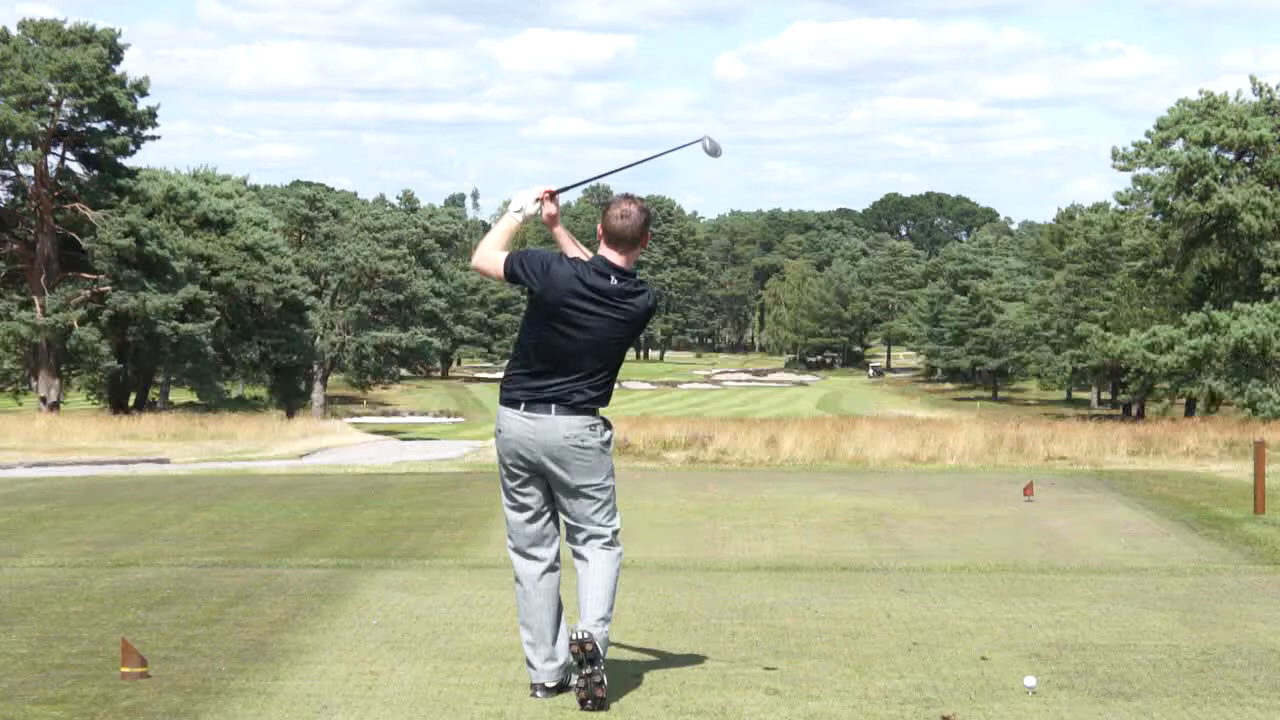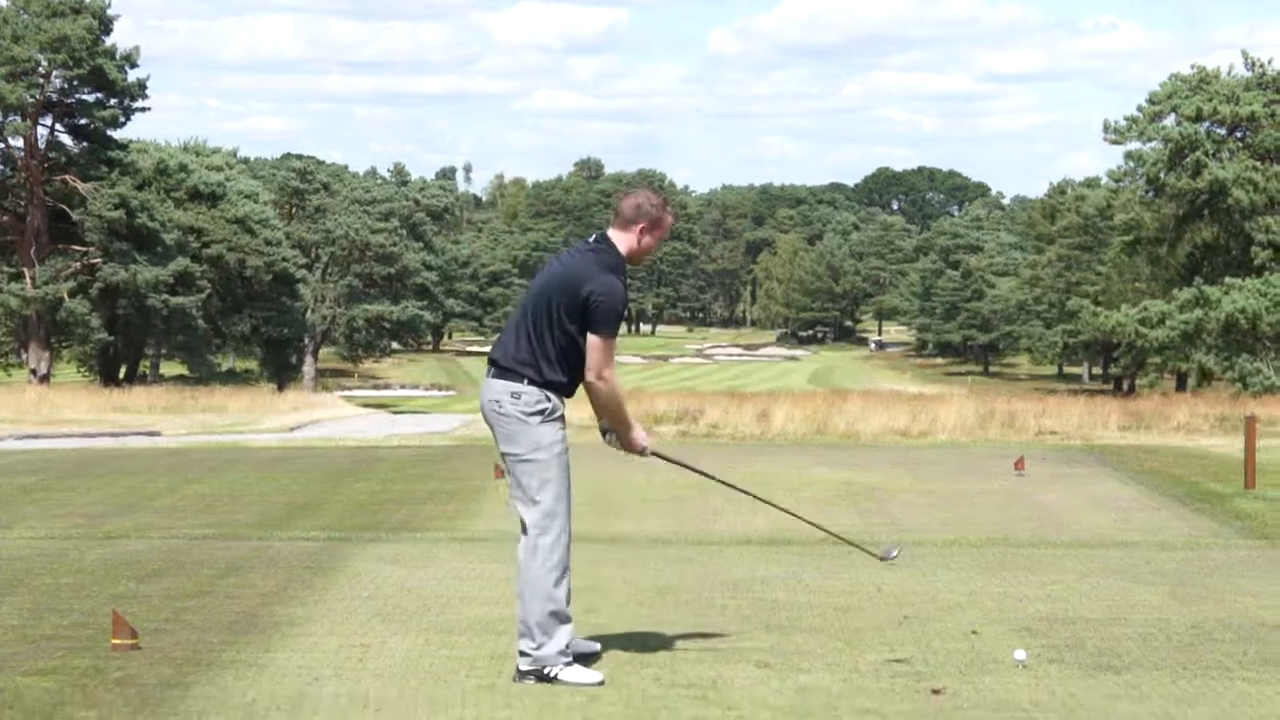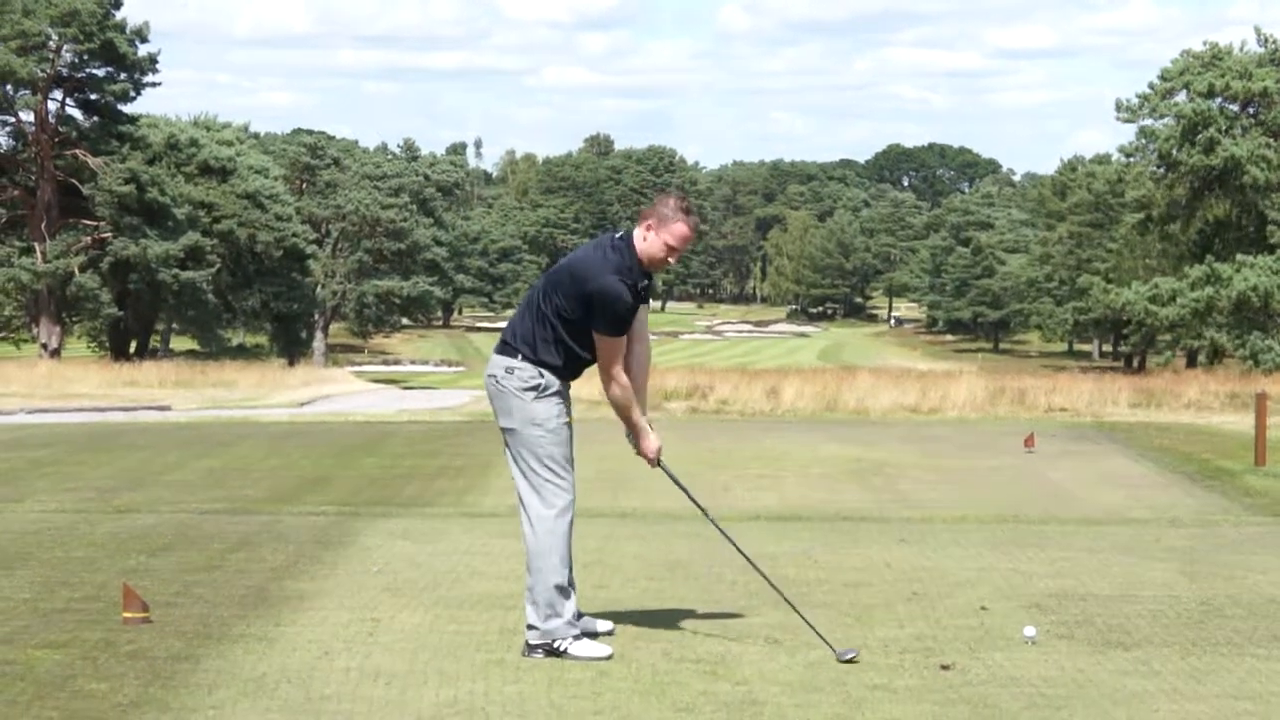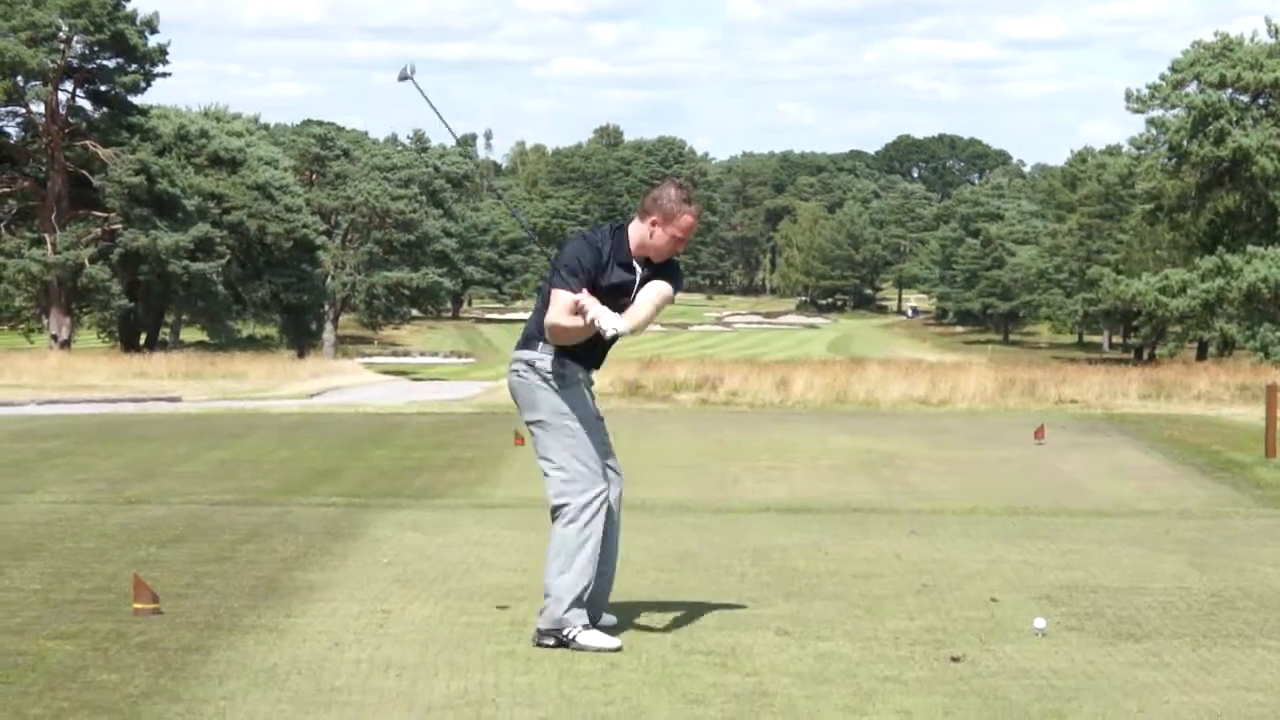
dt=0.7s
person 1, frame 1
left shoulder: (554, 275)
right shoulder: (642, 302)
left elbow: (483, 258)
left wrist: (520, 210)
right wrist: (560, 228)
left hip: (516, 422)
right hip: (576, 430)
left knee: (531, 551)
right knee: (597, 541)
left ankle: (544, 670)
right ankle: (589, 637)
person 1, frame 2
left shoulder: (582, 255)
right shoulder: (606, 284)
right elbow: (598, 376)
left wrist: (608, 419)
right wrist: (628, 430)
left hip: (508, 390)
right hip: (527, 400)
left knee: (543, 524)
right knee: (546, 527)
left ankle: (548, 635)
right ankle: (540, 656)
person 1, frame 3
left shoulder: (637, 268)
right shoulder: (609, 280)
left elbow: (638, 345)
right elbow: (612, 370)
left wrist: (642, 421)
right wrist: (643, 430)
left hip: (546, 378)
right hip: (526, 379)
left knee: (556, 500)
right knee: (550, 502)
left ankle: (561, 610)
right ankle: (549, 631)
person 1, frame 4
left shoulder: (665, 272)
right shoulder: (586, 248)
left elbow: (647, 306)
right elbow: (555, 327)
left wrist: (617, 322)
right wrist: (593, 320)
left hip: (572, 376)
right hip: (546, 371)
left knee: (604, 487)
right knee: (584, 490)
left ankle: (582, 606)
right ankle: (561, 619)
